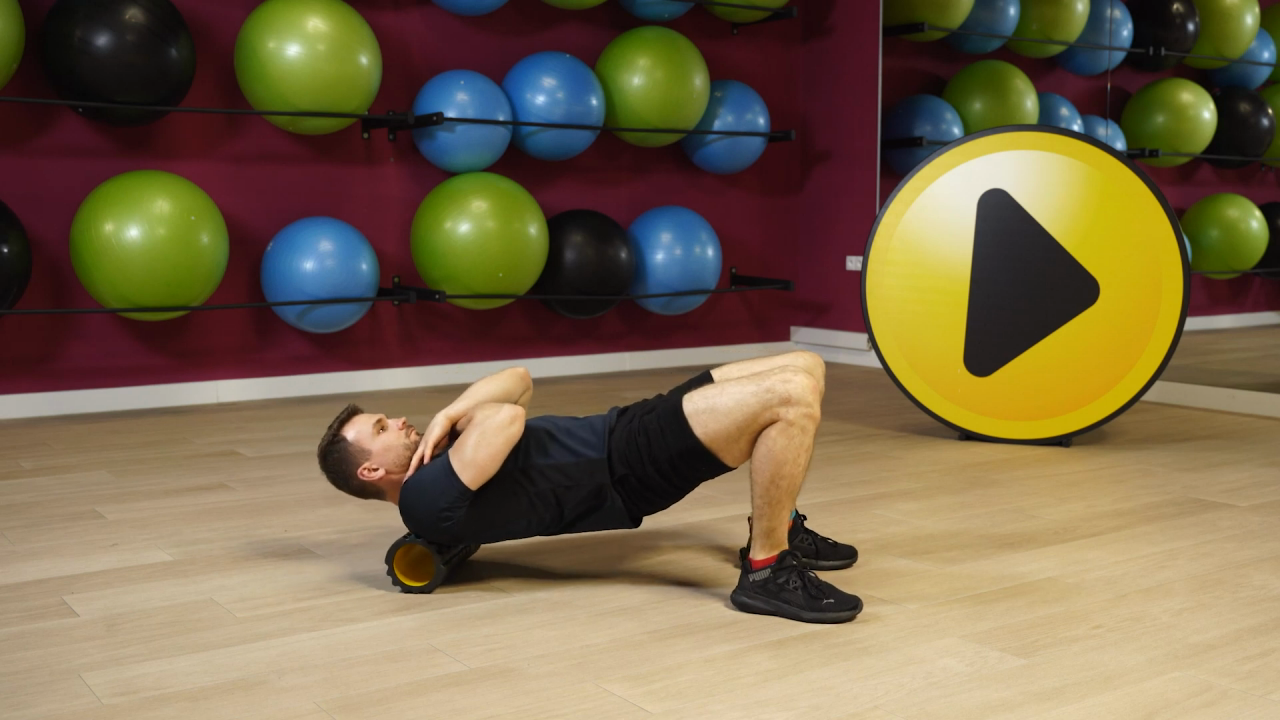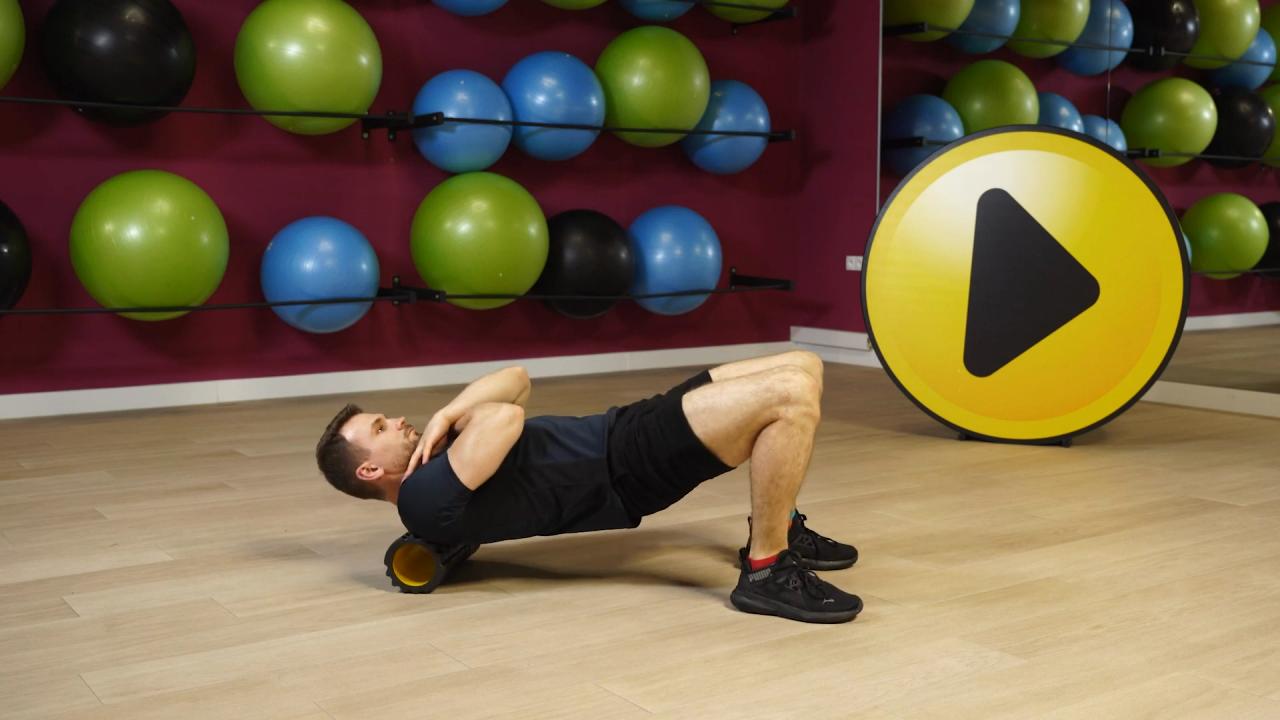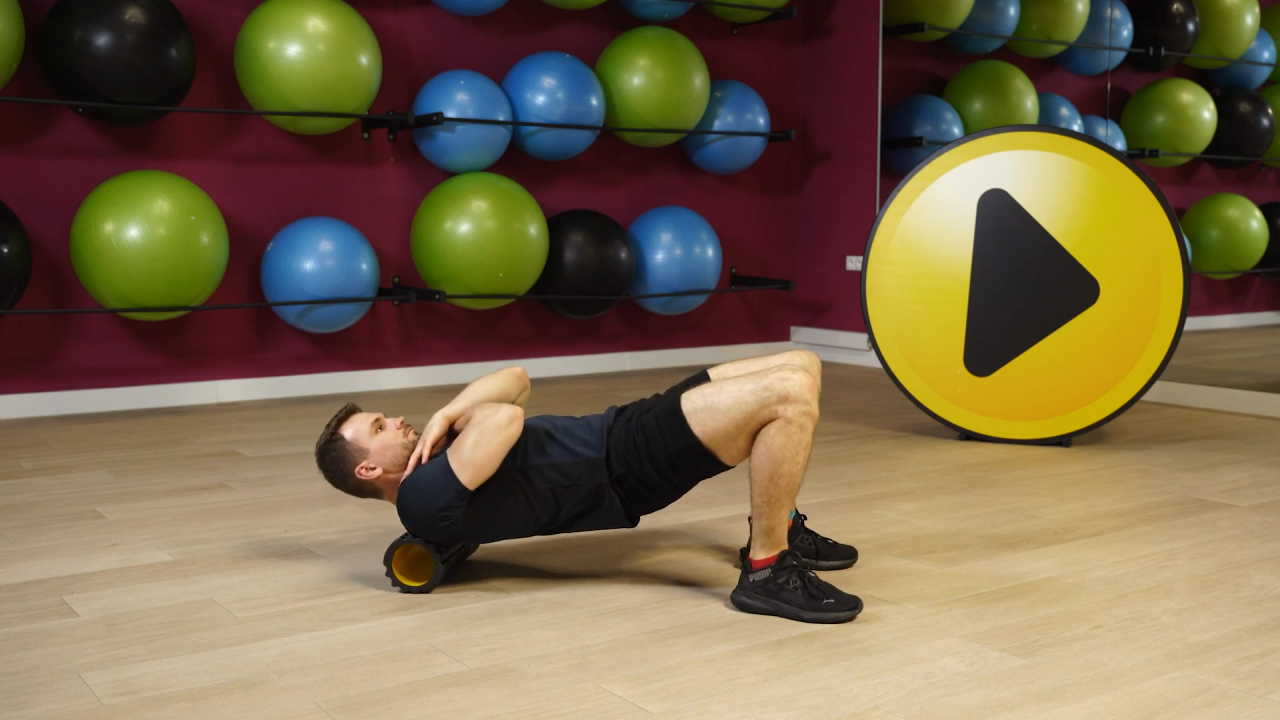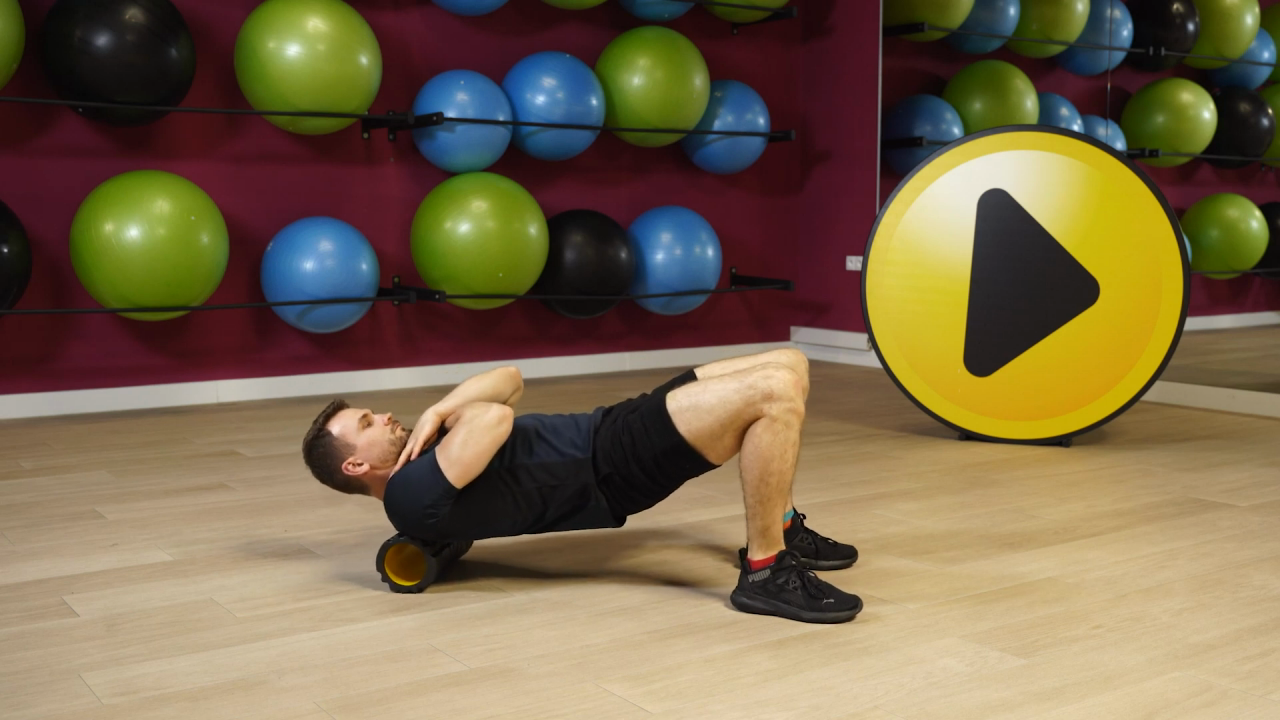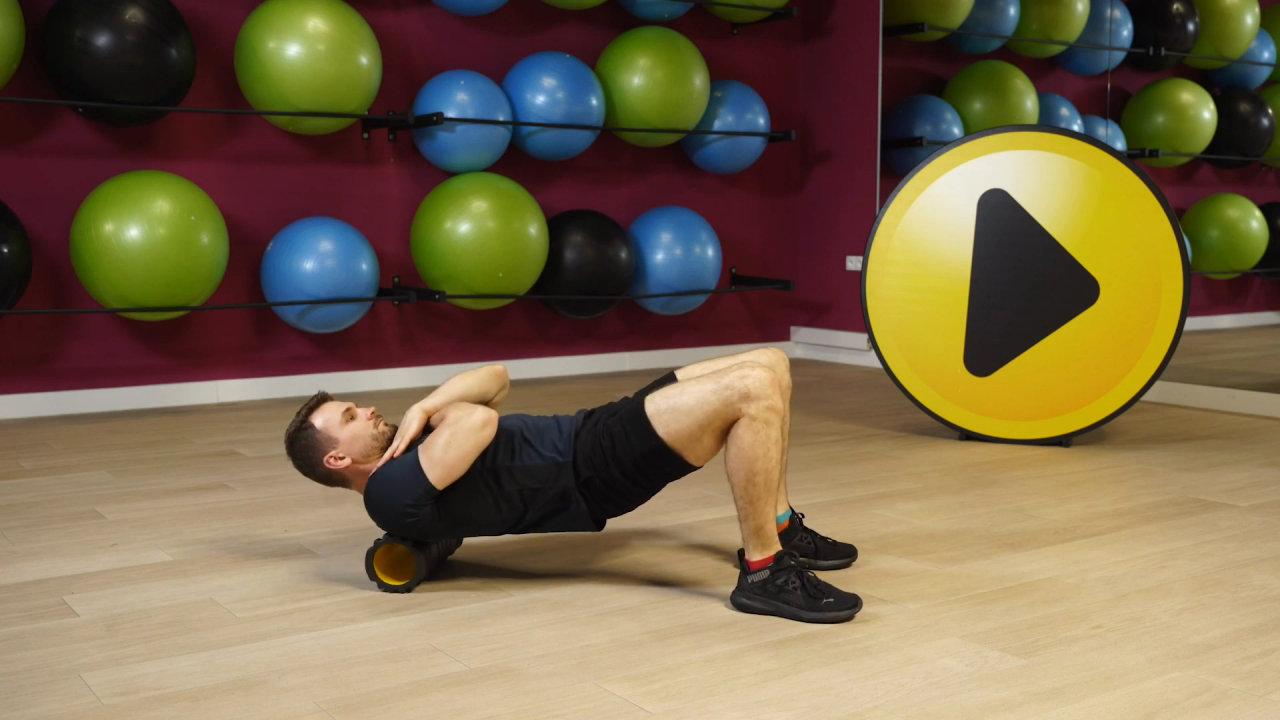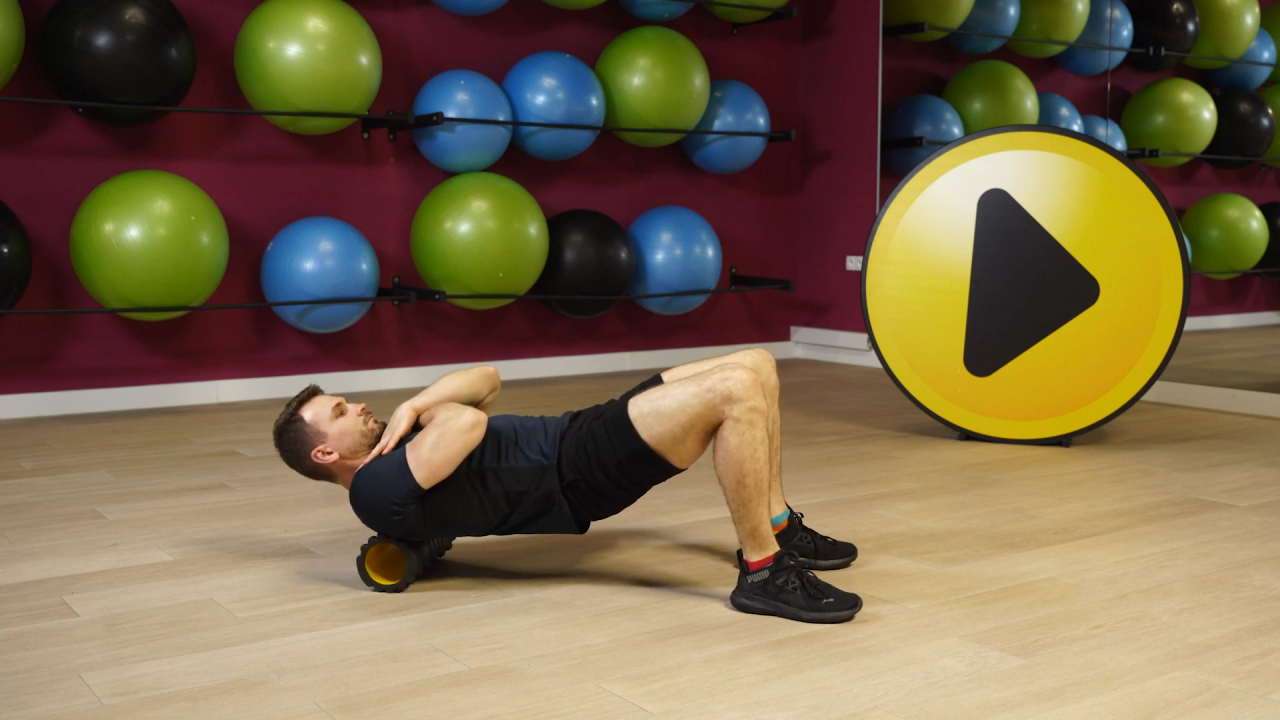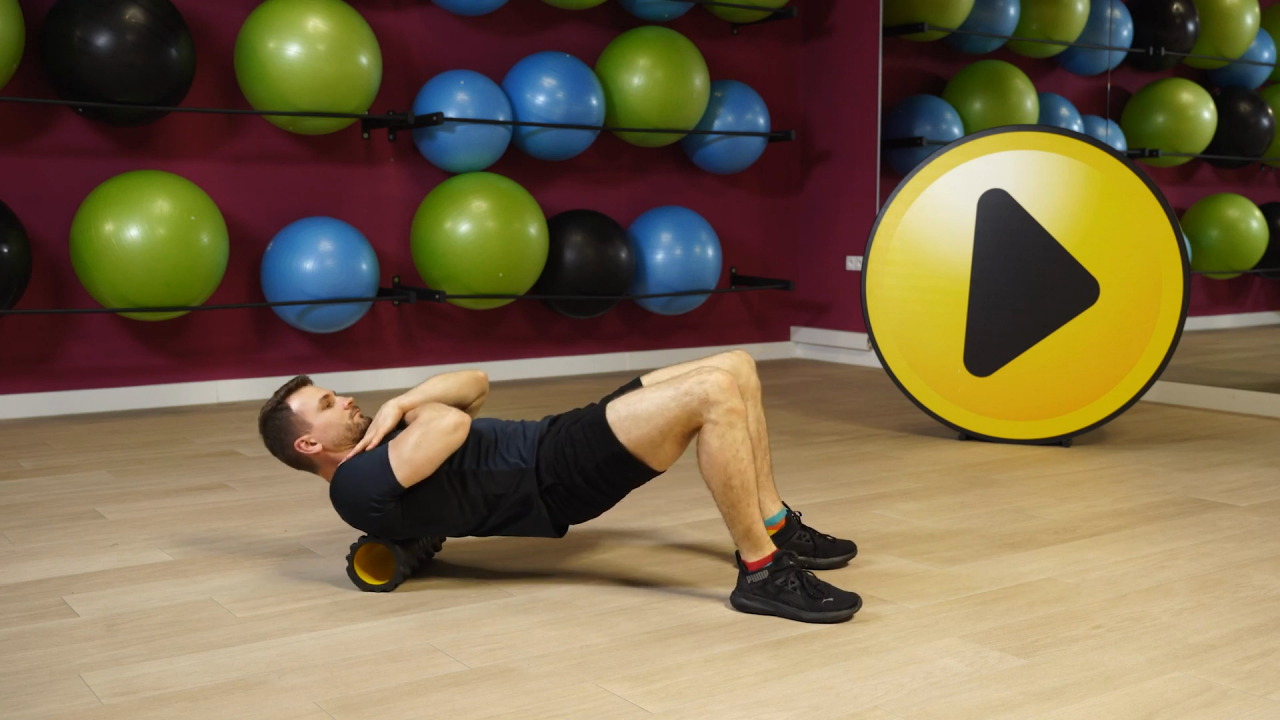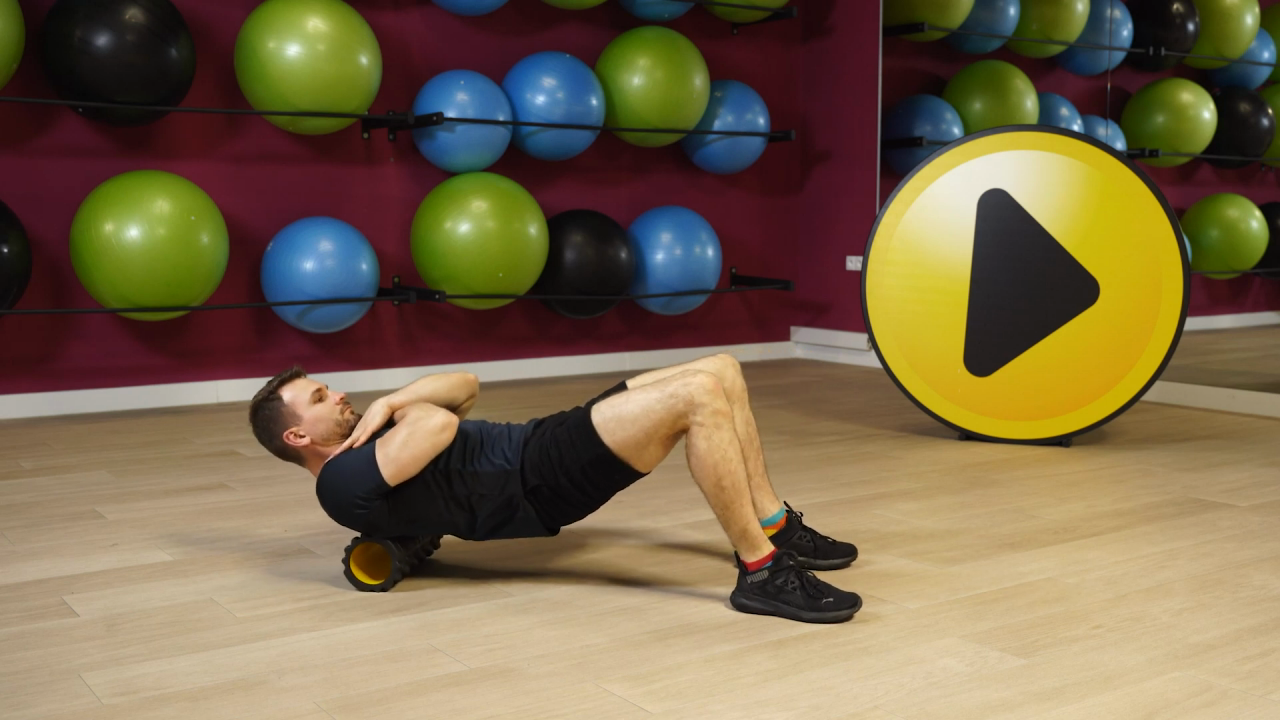
dt=0.3s
person 1, frame 1
left shoulder: (444, 455)
right shoulder: (429, 499)
left elbow: (519, 380)
right elbow: (508, 418)
left wrist: (450, 413)
right wrist: (460, 417)
left hip: (627, 431)
right hip: (627, 469)
left knee: (805, 367)
right knee: (793, 396)
left ankle: (782, 531)
right ankle: (767, 571)
person 1, frame 2
left shoulder: (439, 457)
right shoulder: (428, 498)
left elbow: (516, 378)
right elbow: (507, 418)
left wrist: (448, 414)
right wrist: (455, 417)
left hip: (626, 432)
right hip: (627, 469)
left knee: (802, 368)
right knee: (791, 397)
left ankle: (782, 530)
right ankle: (767, 571)
person 1, frame 3
left shoulder: (439, 459)
right shoulder: (427, 498)
left elbow: (515, 379)
right elbow: (507, 418)
left wrist: (448, 414)
right wrist: (455, 415)
left hip: (624, 431)
right hip: (624, 468)
left knee: (799, 365)
right knee: (790, 395)
left ankle: (782, 530)
right ankle: (767, 572)
person 1, frame 4
left shoulder: (430, 453)
right shoulder: (413, 497)
left elbow: (510, 379)
right elbow: (496, 418)
left wrist: (440, 411)
right wrist: (446, 412)
left hip: (609, 433)
right hip: (609, 468)
left knee: (787, 364)
right knee: (774, 392)
left ankle: (782, 529)
right ankle: (765, 572)
person 1, frame 5
left shoulder: (414, 451)
right shoulder: (394, 493)
left elbow: (496, 377)
right elbow: (479, 423)
left wrist: (425, 407)
right wrist: (432, 410)
left hip: (592, 435)
right hip: (591, 472)
left knee: (769, 364)
right knee: (753, 391)
left ankle: (779, 528)
right ankle: (764, 571)
person 1, frame 6
left shoulder: (399, 448)
right shoulder: (378, 491)
left elbow: (487, 377)
right elbow: (468, 424)
left wrist: (415, 406)
right wrist: (424, 409)
left hip: (577, 437)
right hip: (574, 474)
left knee: (755, 366)
right knee: (736, 391)
left ankle: (778, 527)
right ankle: (763, 571)
person 1, frame 7
left shoulder: (384, 444)
right shoulder: (359, 486)
left elbow: (475, 383)
right elbow: (451, 425)
left wrist: (400, 404)
right wrist: (408, 406)
left hip: (559, 441)
right hip: (556, 477)
left knee: (735, 368)
right knee: (714, 393)
left ankle: (775, 526)
right ankle: (761, 571)
person 1, frame 8
left shoulder: (375, 442)
right shoulder: (344, 484)
left elbow: (466, 385)
right elbow: (440, 425)
left wrist: (390, 401)
right wrist: (400, 405)
left hip: (543, 446)
right hip: (540, 479)
left knee: (719, 371)
right knee: (698, 395)
left ankle: (775, 526)
right ankle: (761, 571)
